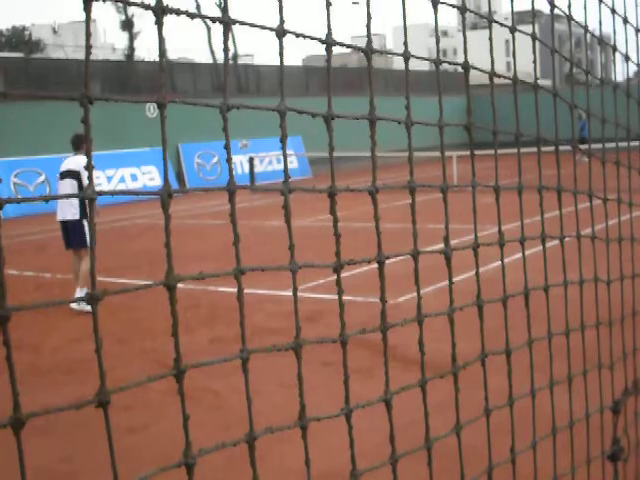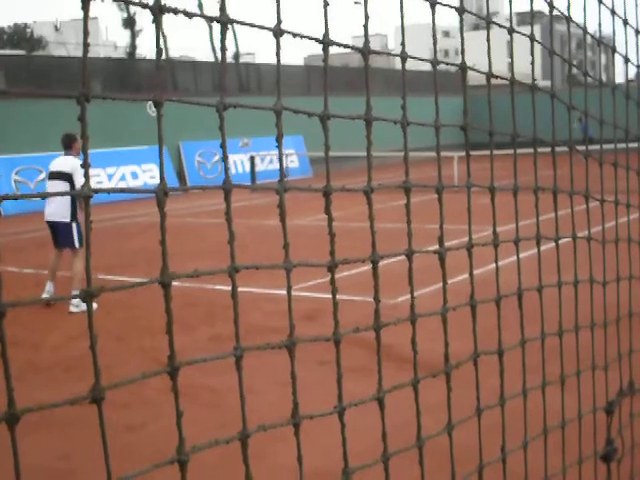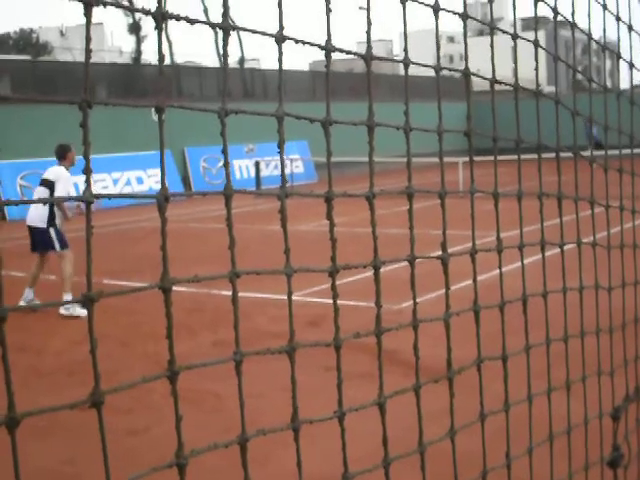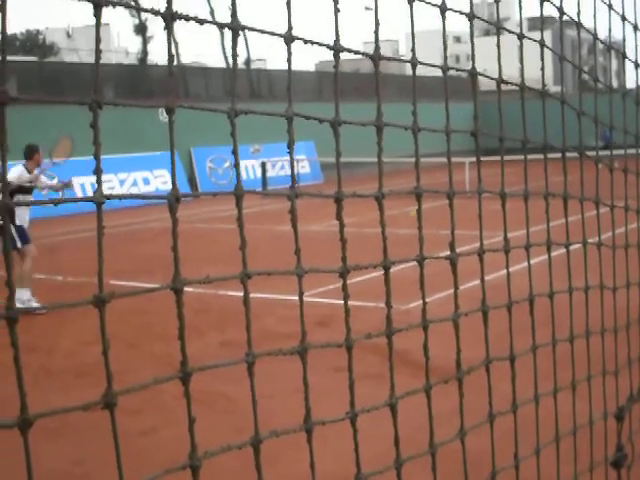
dt=0.4s
person 1, frame 1
left shoulder: (65, 163)
right shoulder: (84, 161)
left elbow: (67, 189)
right elbow: (88, 188)
left hip: (63, 214)
right hip: (77, 215)
left knee: (77, 254)
right knee: (88, 254)
left ankle: (82, 295)
right ankle: (79, 298)
person 1, frame 2
left shoulder: (54, 163)
right shoulder: (76, 163)
left elbow: (51, 189)
right wrist: (82, 204)
left hip: (50, 214)
right hip: (67, 215)
left knee: (58, 250)
right knee: (77, 254)
left ankle: (49, 290)
right ankle: (76, 300)
person 1, frame 3
left shoulder: (51, 171)
right shoulder: (63, 174)
right elbow: (58, 200)
left wrist: (66, 210)
right wrist: (66, 214)
left hip: (34, 221)
right hip: (45, 222)
left knee: (41, 258)
right knee: (66, 257)
left ankle: (28, 297)
right ankle: (67, 303)
person 1, frame 4
left shoulder: (35, 175)
right shoulder: (18, 171)
left elbow: (53, 185)
left wrist: (65, 184)
right wrist: (27, 182)
left hip: (18, 221)
left knee: (24, 256)
right knee: (30, 253)
left ankle: (20, 298)
right ankle: (24, 298)
